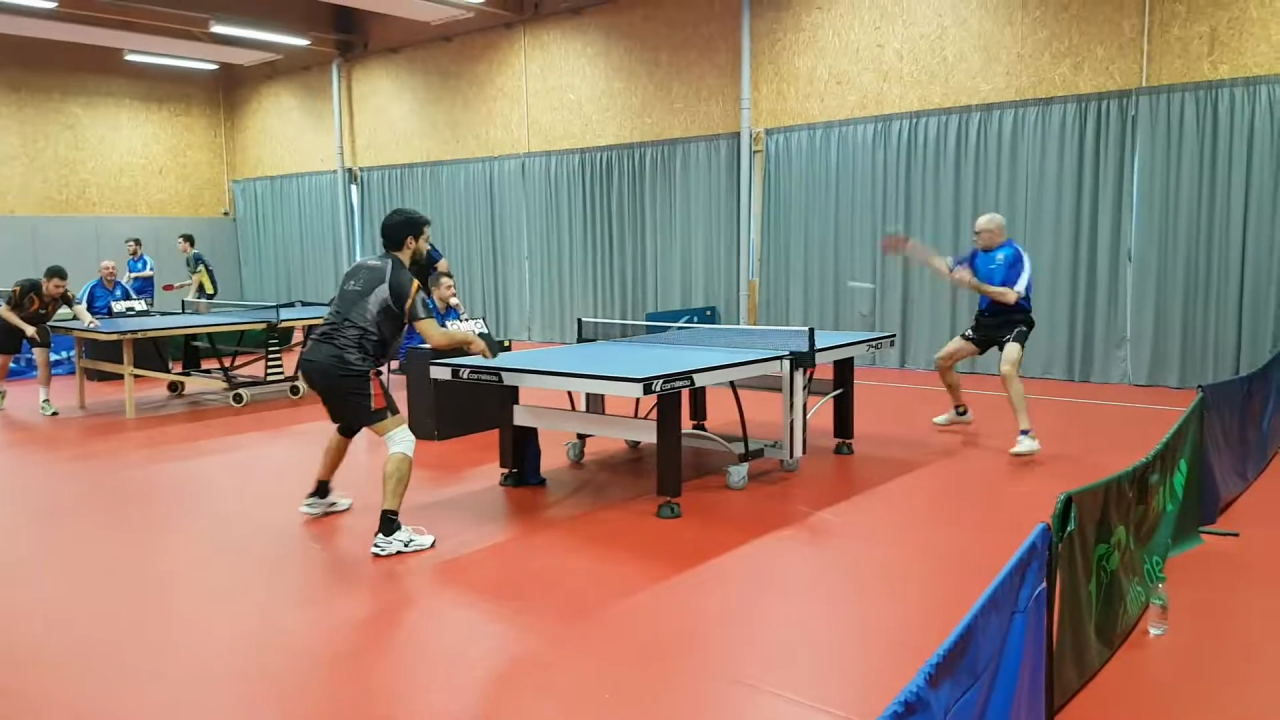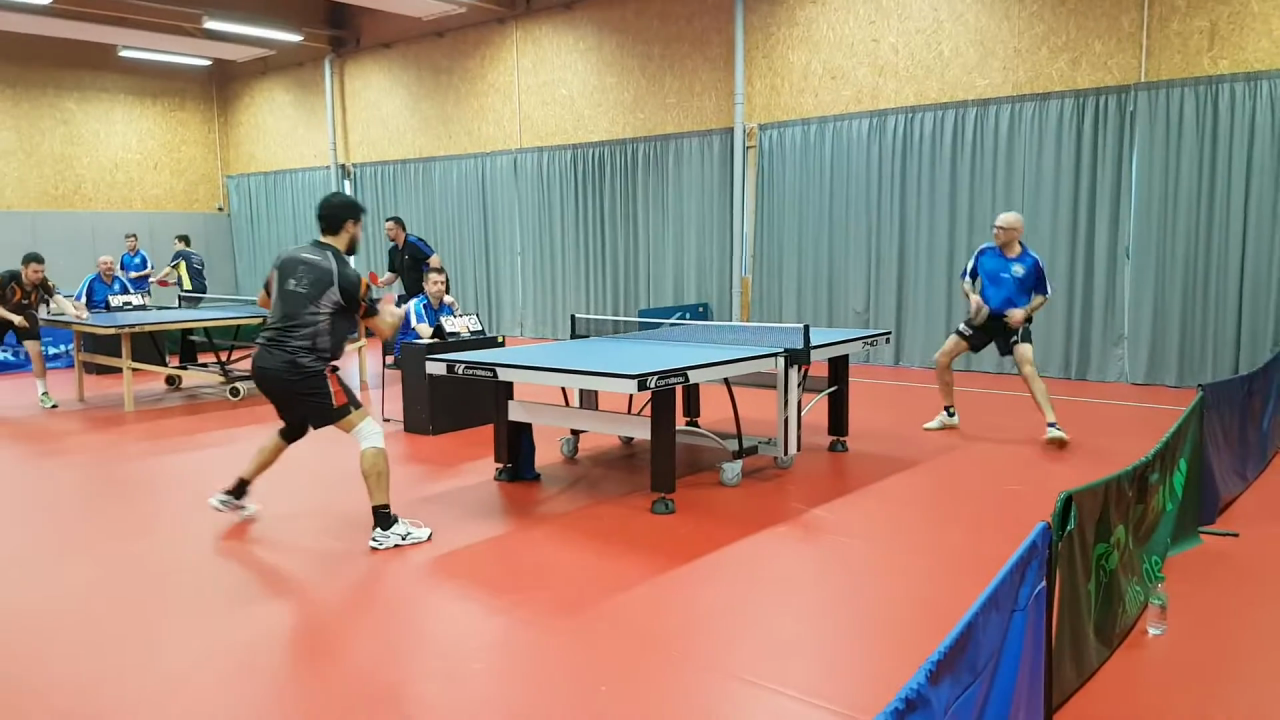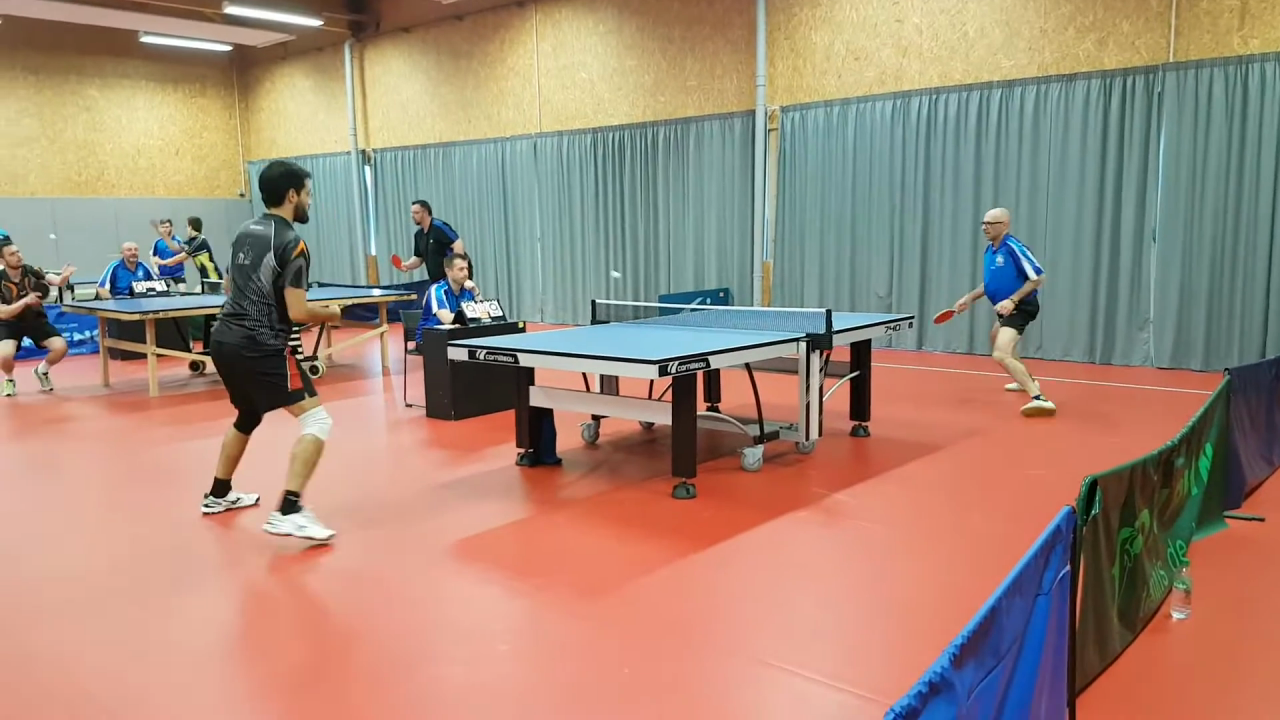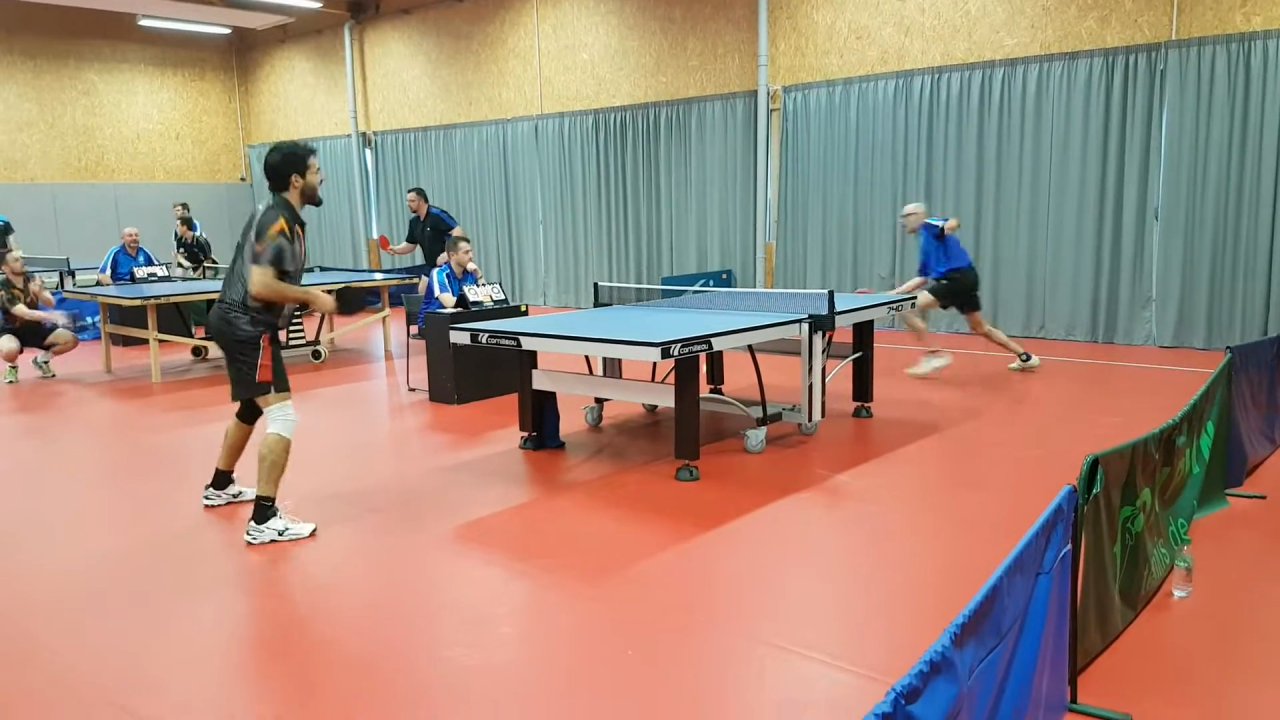
dt=0.4s
person 1, frame 1
left shoulder: (360, 268)
right shoulder: (404, 281)
right elbow: (436, 338)
right wrist: (470, 339)
left hip: (313, 358)
right hip: (348, 368)
left knee: (349, 425)
right knee: (401, 441)
left ankle: (320, 496)
right ankle: (388, 533)
person 1, frame 2
left shoulder: (288, 259)
right shoulder: (348, 276)
left elbow: (265, 301)
right elbow: (382, 330)
right wrist: (392, 314)
left hip: (265, 362)
right hip: (302, 370)
left knee: (294, 428)
right knee: (369, 433)
left ankle: (234, 495)
right ankle: (385, 526)
person 1, frame 3
left shoulder: (243, 234)
right shoulder: (291, 244)
right elbow: (297, 312)
right wrist: (330, 314)
left hip: (225, 339)
right hip: (262, 348)
left knee: (248, 417)
right knee: (316, 422)
left ankle: (218, 494)
right ankle: (288, 511)
person 1, frame 4
left shoulder: (272, 215)
right shoulder: (280, 223)
left elbow: (255, 277)
right elbow: (260, 287)
right wrist: (313, 297)
left hip: (231, 323)
right hip: (249, 330)
left knee: (252, 408)
right knee: (282, 418)
left ankle: (219, 486)
right ankle: (264, 520)
person 2, frame 1
left shoulder: (1018, 255)
right shoulder: (980, 254)
left elbow: (1010, 297)
right elbow: (949, 269)
left wrist: (974, 284)
right wrist: (910, 247)
left hip: (1014, 322)
right hip: (987, 320)
left knee: (1007, 371)
right knee: (942, 361)
left ankle: (1026, 436)
right ankle: (960, 411)
person 2, frame 2
left shoulder: (1032, 262)
right shoulder: (984, 252)
left elbow: (1042, 295)
right elbow: (966, 281)
left wrist: (1025, 311)
right wrist: (973, 297)
left hip: (1013, 322)
right hip: (983, 319)
left knee: (1028, 370)
right knee: (941, 359)
left ankle: (1052, 425)
right ankle: (948, 414)
person 2, frame 3
left shoulder: (1014, 248)
right shoulder: (990, 250)
left elbow: (1037, 278)
right elbow: (991, 283)
left wrist: (1012, 300)
right wrist: (969, 298)
left hip: (1021, 307)
right hip: (1007, 307)
left knee: (1000, 355)
right knee: (996, 340)
left ankle: (1038, 399)
right ankle: (1026, 380)
person 2, frame 4
left shoulder: (928, 227)
right shoulder: (927, 247)
left elbow: (954, 223)
right elbow: (922, 279)
left wrist: (949, 227)
right wrist: (895, 292)
left hip: (956, 280)
right hip: (966, 279)
left knee: (909, 310)
right knee: (980, 328)
left ankle: (934, 355)
right ankle: (1025, 358)
